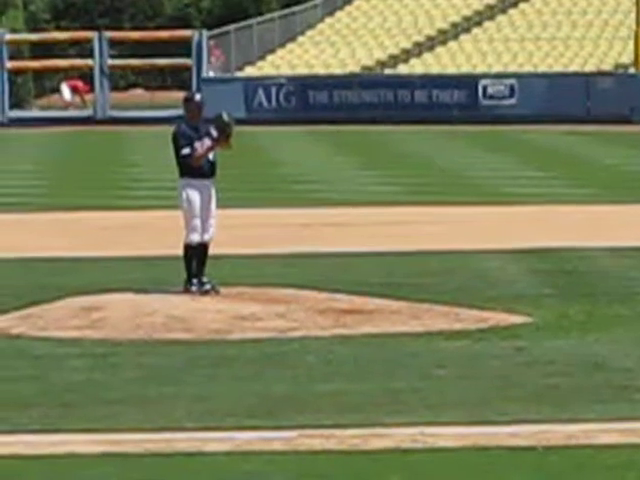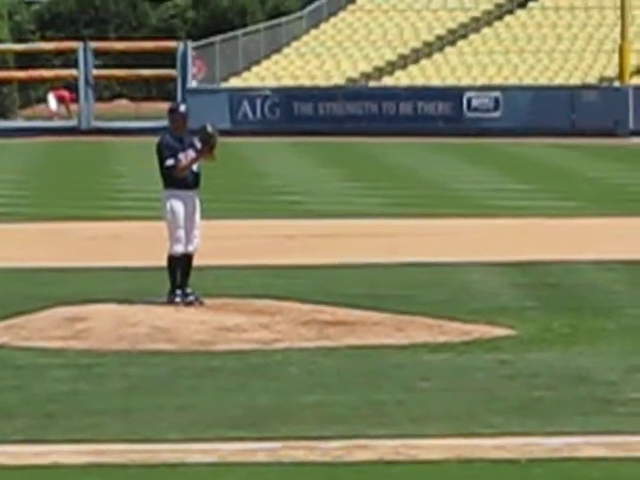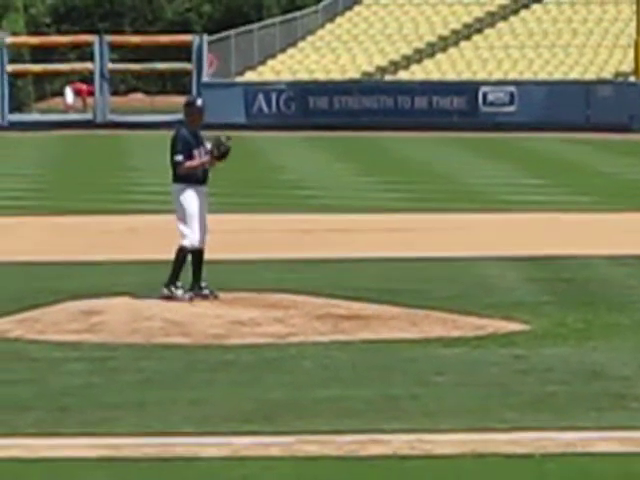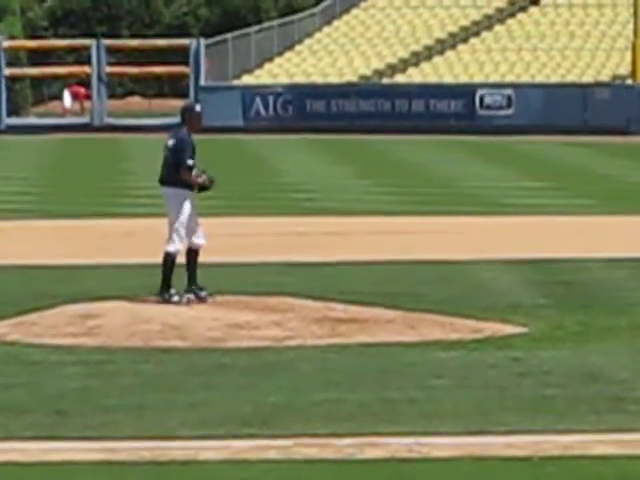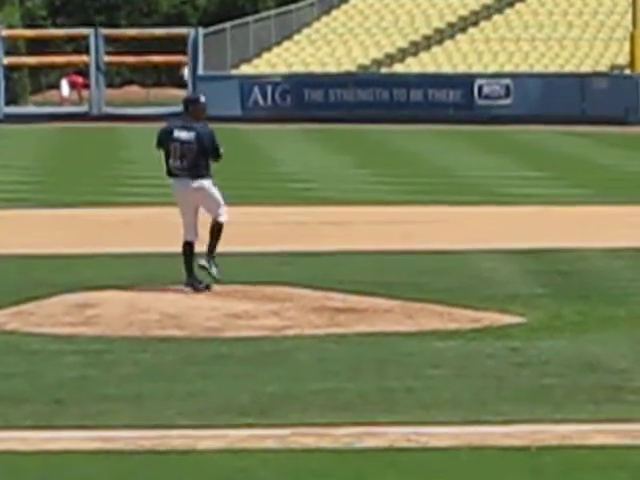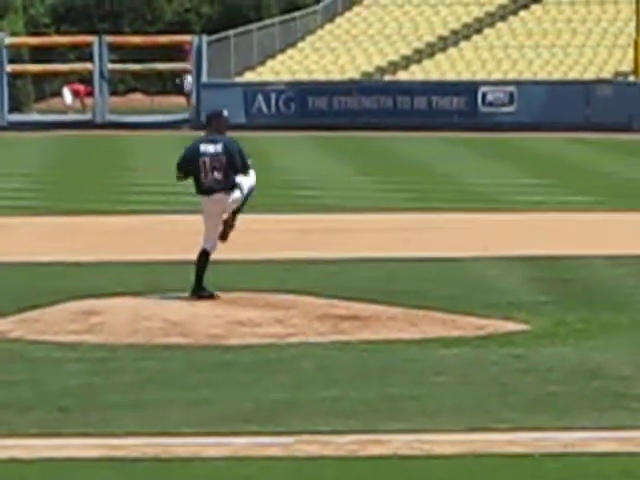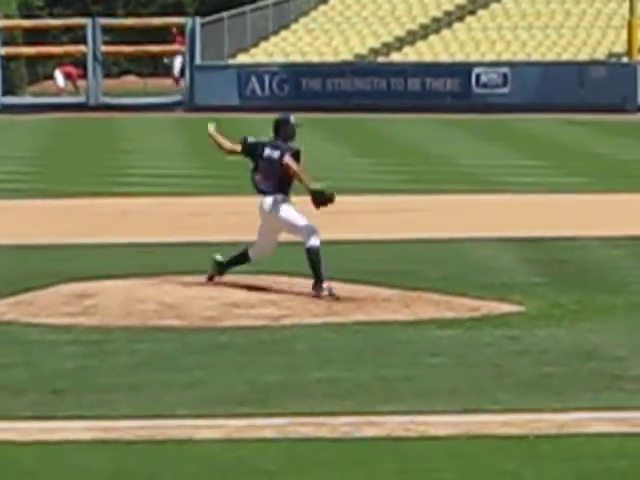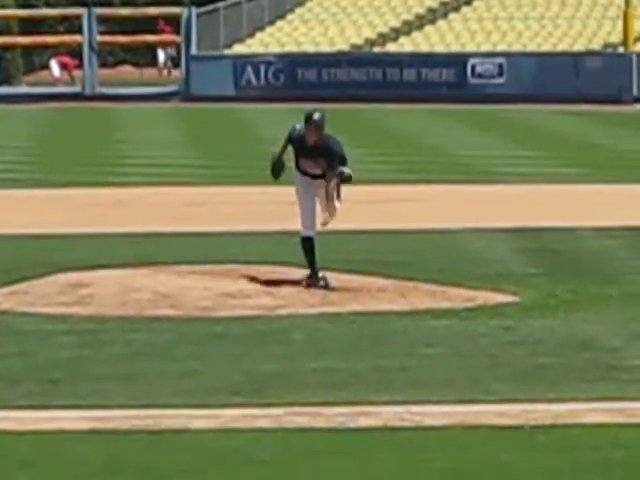
dt=0.5s
person 1, frame 1
left shoulder: (206, 127)
right shoulder: (181, 131)
left elbow: (226, 145)
right elbow: (193, 160)
left wrist: (224, 134)
right wrist: (212, 145)
left hip: (208, 183)
right hip: (191, 185)
left knee: (207, 233)
right knee: (193, 234)
left ankle: (201, 277)
right ankle: (190, 280)
person 1, frame 2
left shoulder: (190, 138)
right shoulder: (165, 142)
left elbow: (210, 156)
right elbow: (177, 171)
left wrist: (207, 147)
right wrist: (196, 156)
left hip: (192, 194)
right hip: (175, 196)
left knee: (191, 244)
right knee: (178, 245)
left ankle: (184, 288)
right ankle: (173, 291)
person 1, frame 3
left shoulder: (198, 135)
right shoulder: (181, 136)
left elbow: (209, 160)
right elbow: (180, 168)
left wrist: (217, 154)
right wrist: (205, 161)
left hip: (199, 189)
right hip: (185, 190)
left knee: (200, 239)
right knee: (190, 237)
left ankle: (197, 284)
right ankle: (171, 284)
person 1, frame 4
left shoulder: (174, 137)
right shoulder: (186, 141)
left elbow: (174, 169)
right elbow: (185, 175)
left wrist: (194, 179)
right wrist: (198, 182)
left hip: (173, 191)
right hip: (179, 193)
left knee: (196, 238)
right knee: (175, 241)
left ankle: (192, 285)
right ankle: (165, 290)
person 1, frame 5
left shoulder: (168, 129)
right shoulder: (205, 131)
left elbow: (160, 146)
right elbow: (216, 158)
left hip: (178, 185)
right hip: (200, 183)
left knee: (190, 232)
right knee: (220, 214)
left ankle: (191, 278)
right ankle: (209, 258)
person 1, frame 6
left shoulder: (193, 148)
right shoulder: (230, 143)
left elbow: (179, 176)
right elbow: (245, 170)
left hip: (208, 200)
right hip: (230, 195)
left knee: (208, 243)
right knee: (250, 177)
left ankle: (198, 287)
right ankle: (230, 221)
person 1, frame 7
left shoulder: (260, 146)
right shoulder: (289, 150)
left elbow: (229, 148)
right elbow: (288, 164)
left wrist: (213, 133)
right wrist: (311, 188)
left hip: (266, 204)
right hip: (277, 203)
left knee: (260, 249)
right knee: (311, 234)
left ankle: (222, 266)
right ankle: (319, 284)
person 1, frame 8
left shoulder: (331, 146)
right shoulder: (297, 136)
left elbow: (335, 177)
left wrist: (330, 206)
right wrist: (280, 154)
left hip: (326, 180)
right hip: (304, 181)
left knee: (330, 211)
right knee: (307, 227)
right ankle: (314, 274)
